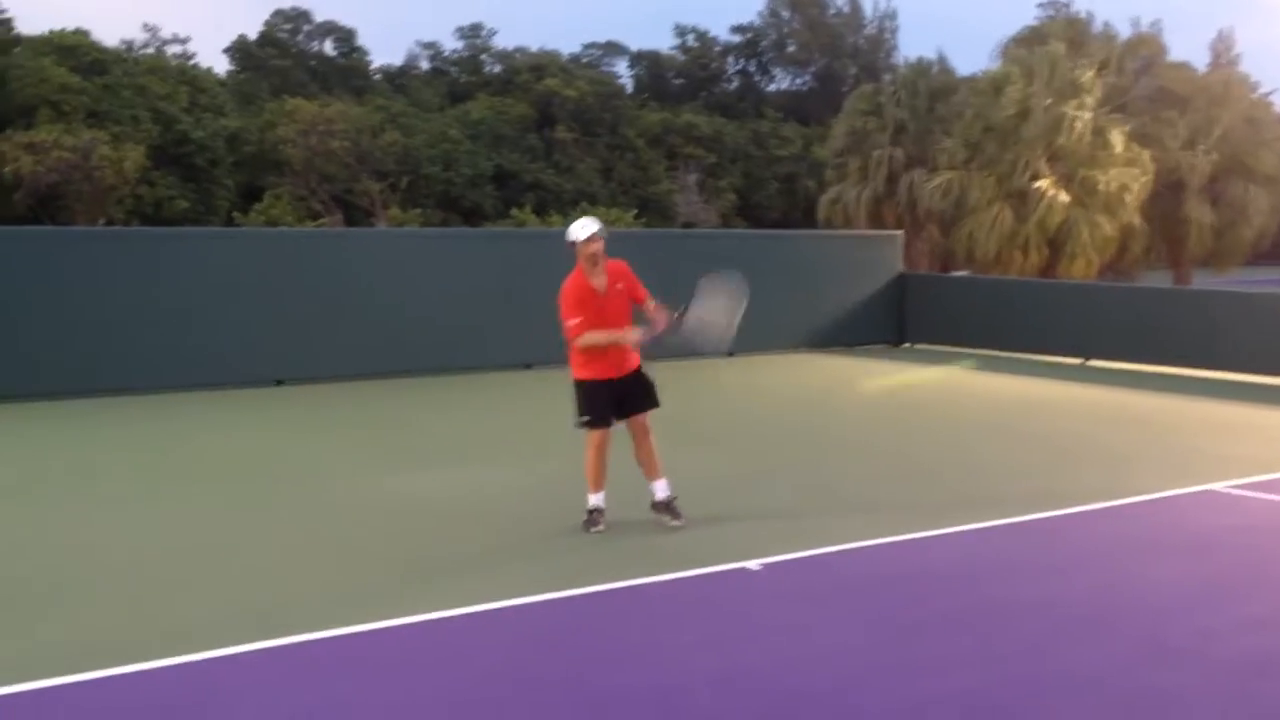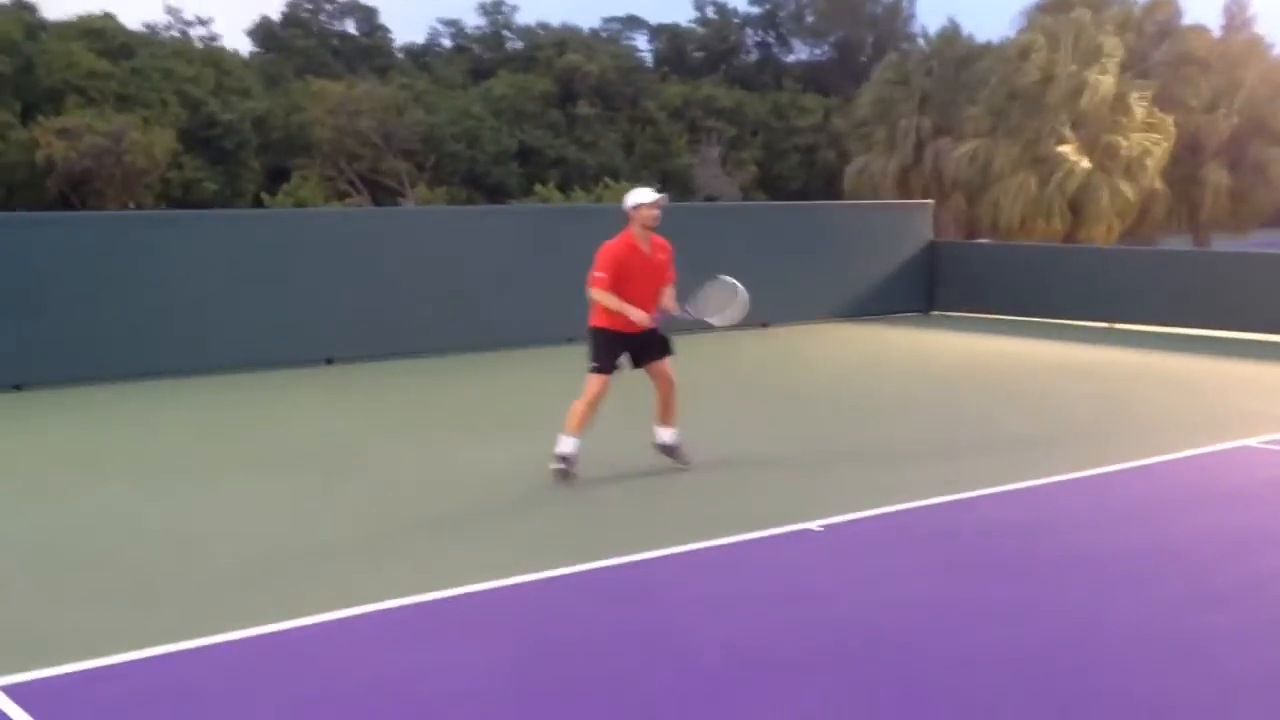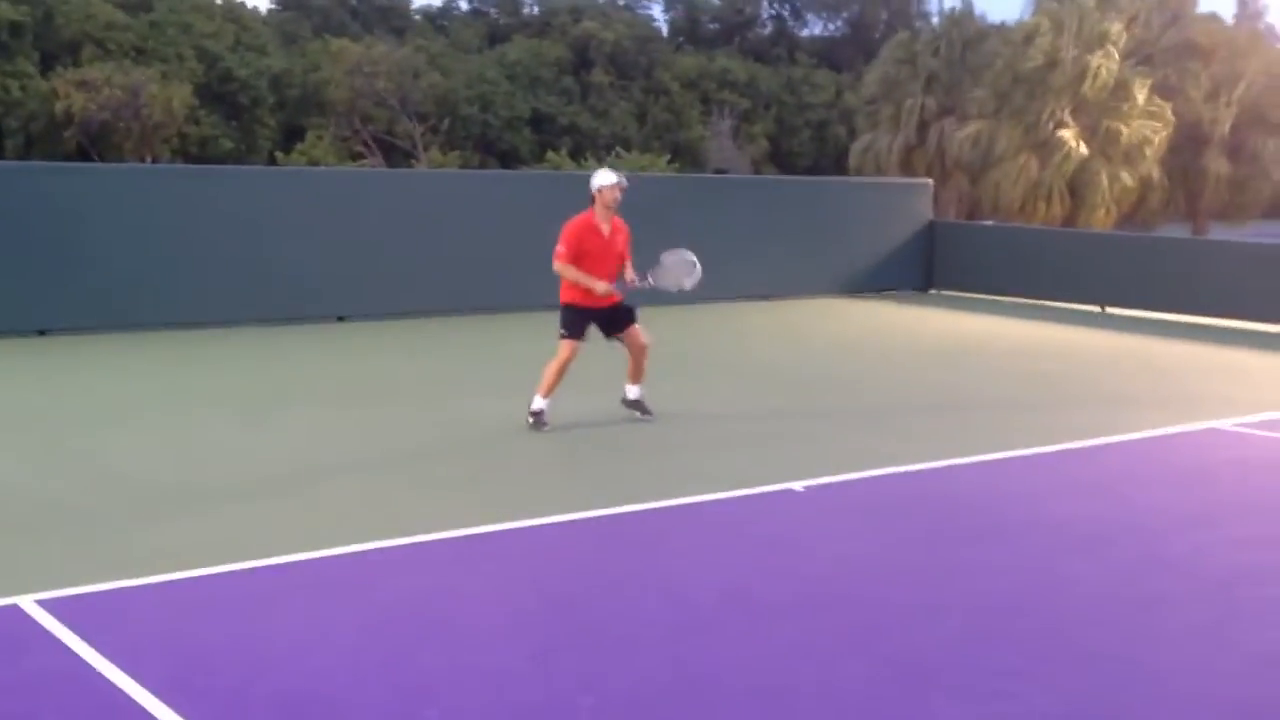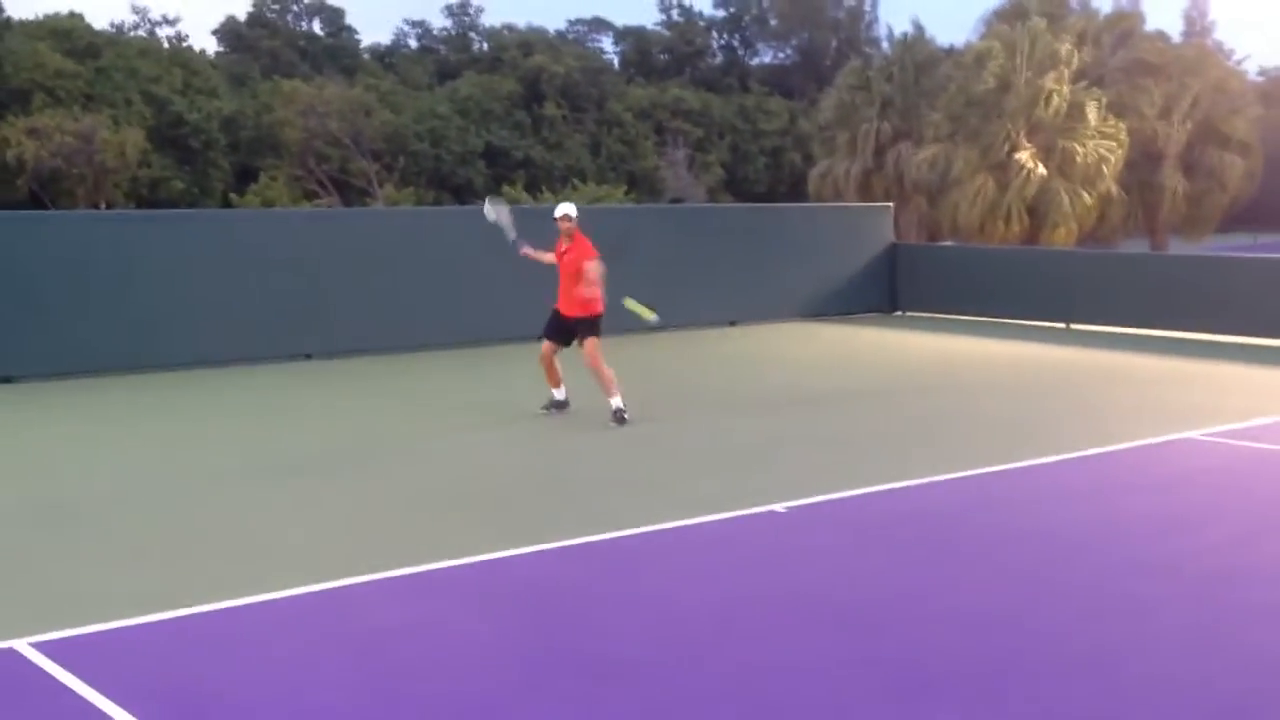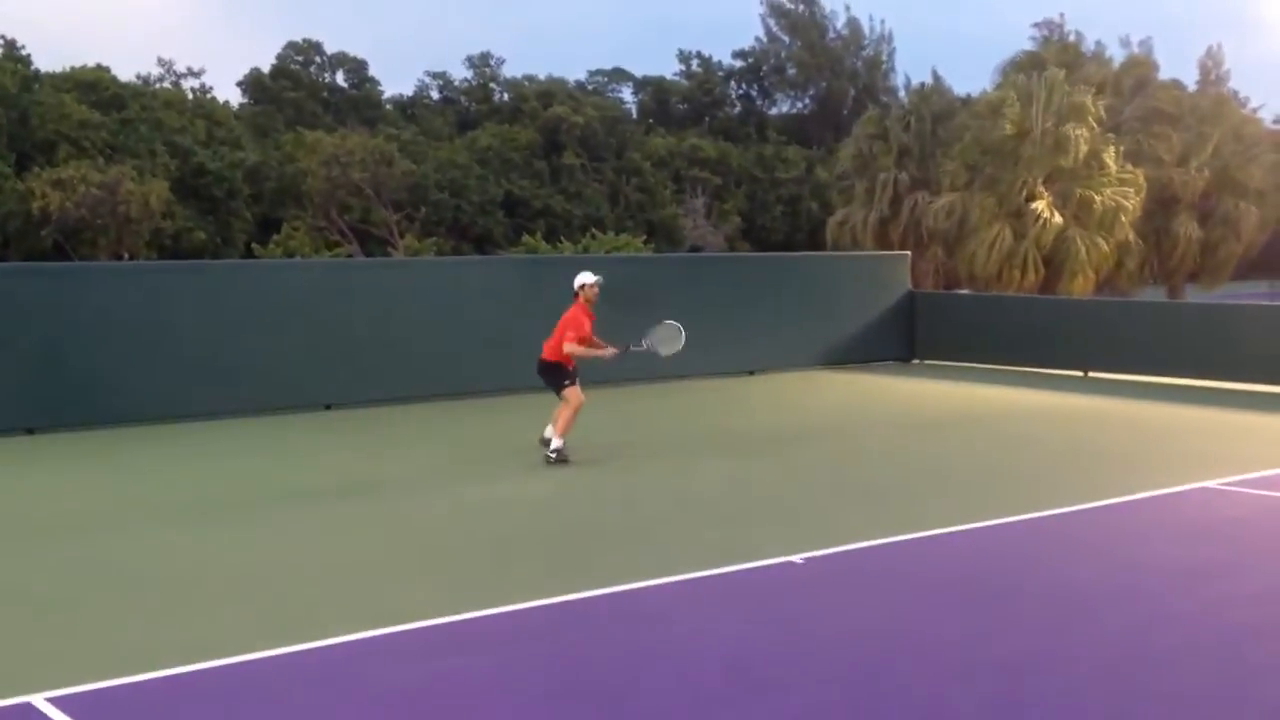
dt=1s
person 1, frame 1
left shoulder: (620, 271)
right shoulder: (571, 288)
left elbow: (644, 302)
right elbow: (580, 338)
left wrist: (656, 313)
right wrist: (621, 336)
left hip: (628, 368)
right hip: (592, 376)
left knee: (641, 430)
right knee: (598, 440)
left ankle: (662, 498)
right ankle: (595, 507)
person 1, frame 2
left shoulder: (662, 247)
right shoulder: (613, 250)
left elbow: (666, 284)
right elbow: (596, 292)
left wrist: (668, 300)
right wrist: (630, 311)
left hip: (644, 326)
right hip: (608, 326)
left knee: (666, 380)
right knee: (596, 389)
left ankle: (667, 440)
right ankle: (564, 452)
person 1, frame 3
left shoulder: (621, 228)
right shoulder: (577, 226)
right elbow: (559, 265)
left wrist: (628, 274)
right wrist: (593, 283)
left hip: (610, 300)
right hip: (578, 301)
left knee: (641, 345)
right knee: (565, 355)
left ankle: (632, 396)
right ankle: (537, 408)
person 1, frame 4
left shoulder: (584, 246)
right shoulder: (561, 243)
left elbow: (595, 268)
left wrist: (592, 286)
right wrist: (533, 254)
left hip: (587, 312)
right hip: (563, 310)
left knee: (594, 360)
right knee: (546, 354)
left ankle: (618, 406)
right ankle: (559, 397)
person 1, frame 5
left shoulder: (583, 312)
right shoulder: (577, 316)
left elbow: (587, 339)
right elbow: (569, 348)
left wrist: (604, 346)
right wrist: (599, 353)
left hip: (562, 362)
right hip: (552, 364)
left knee: (571, 398)
right knee: (576, 400)
left ankle: (548, 436)
right ankle: (554, 450)
